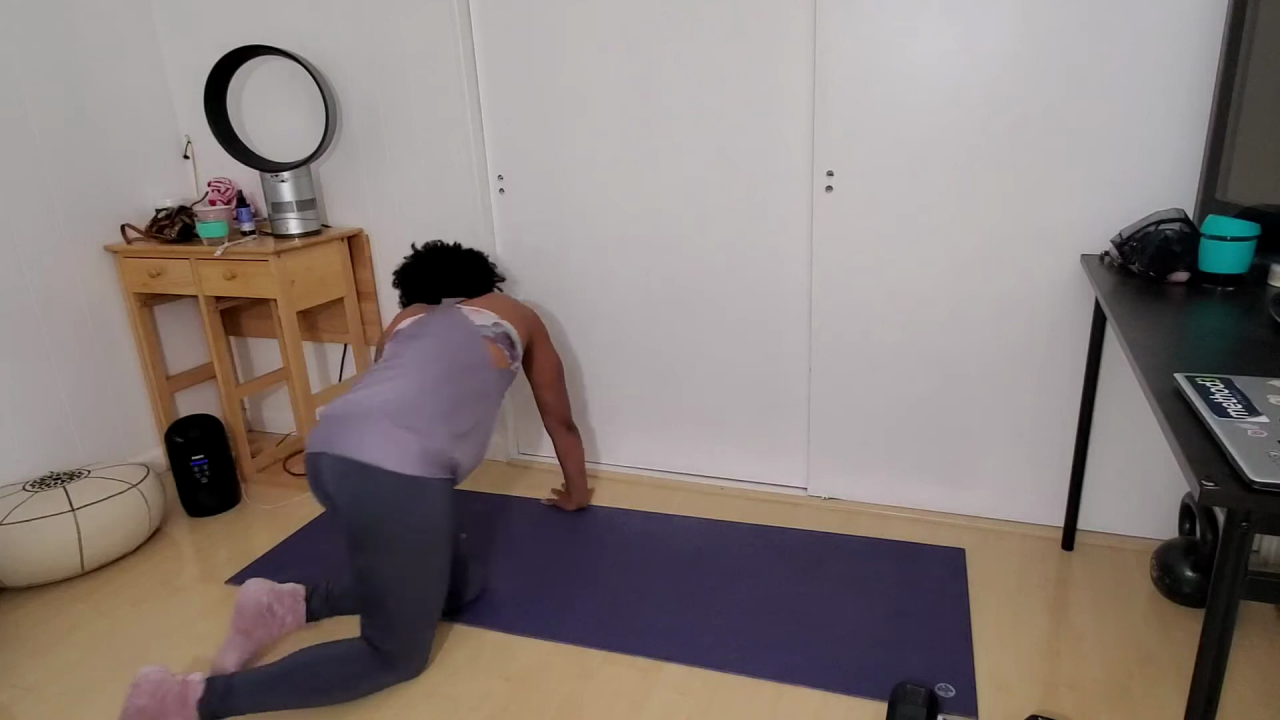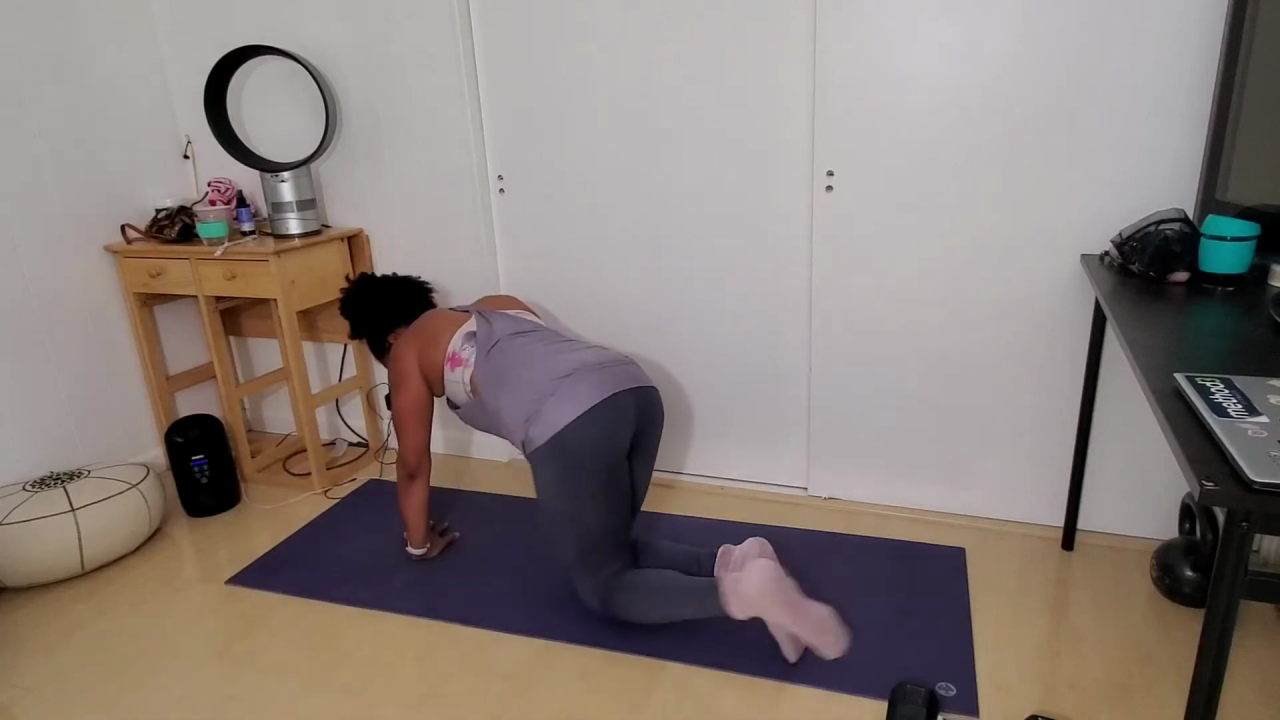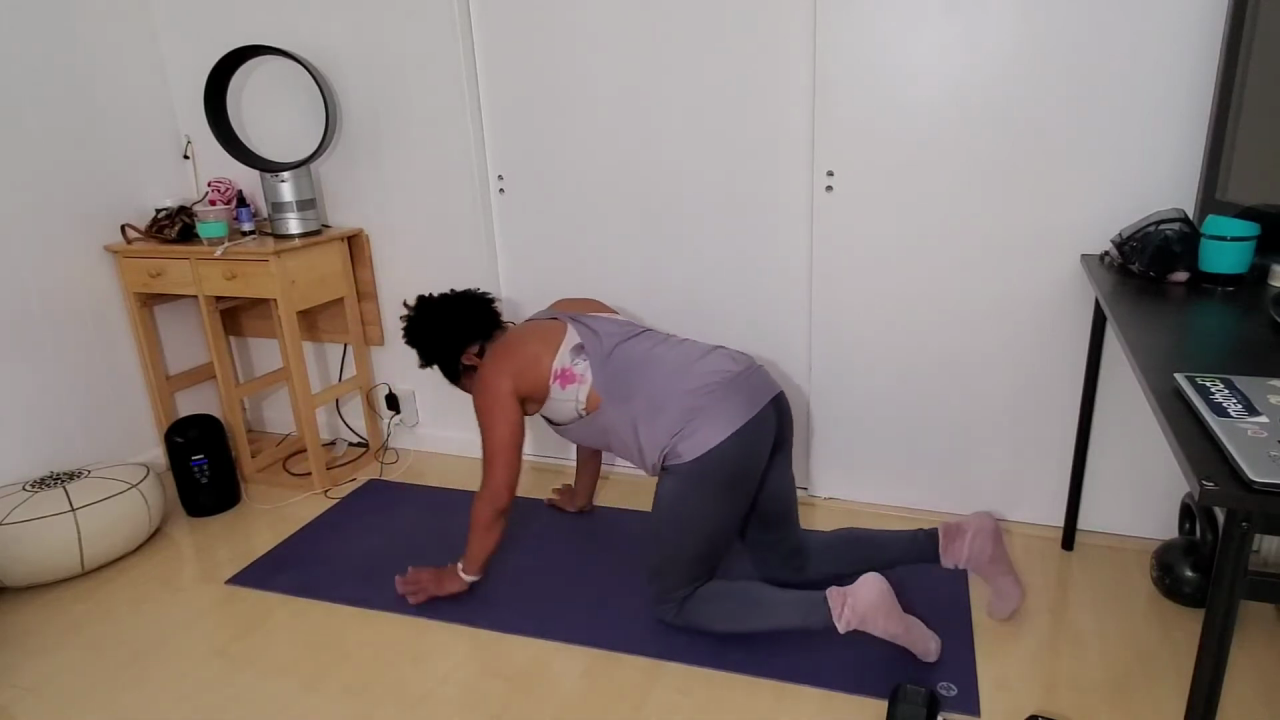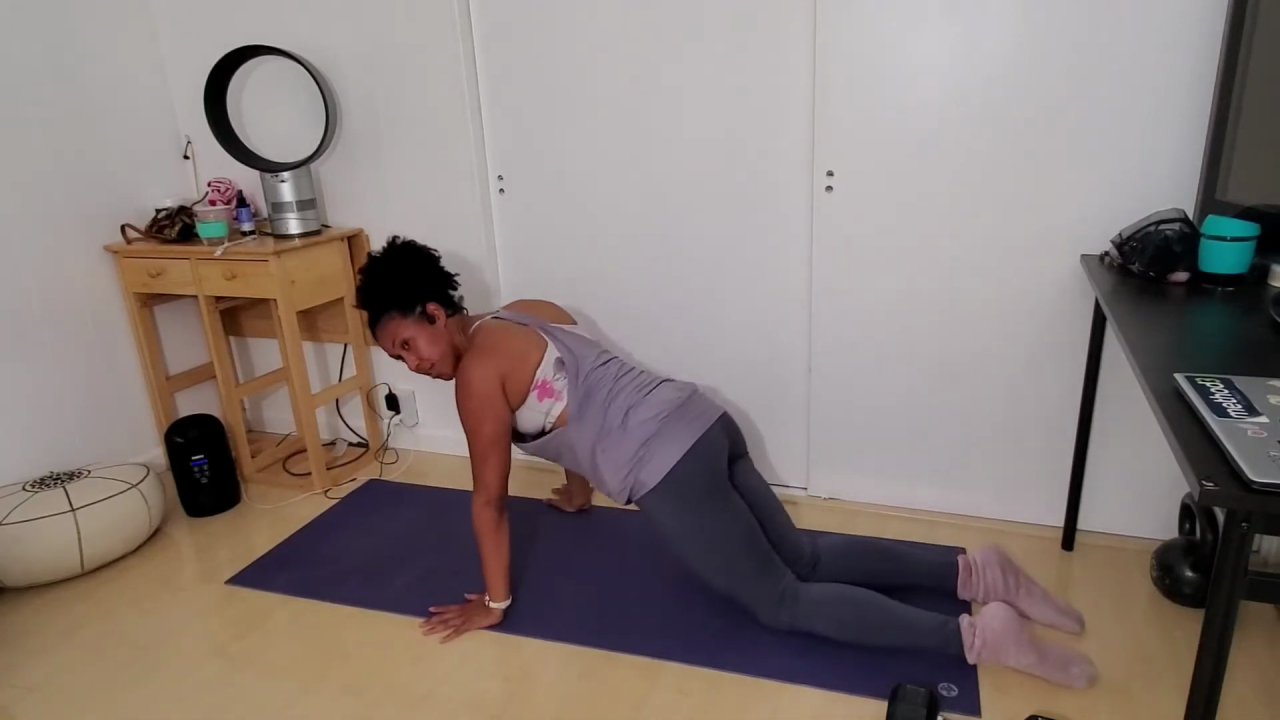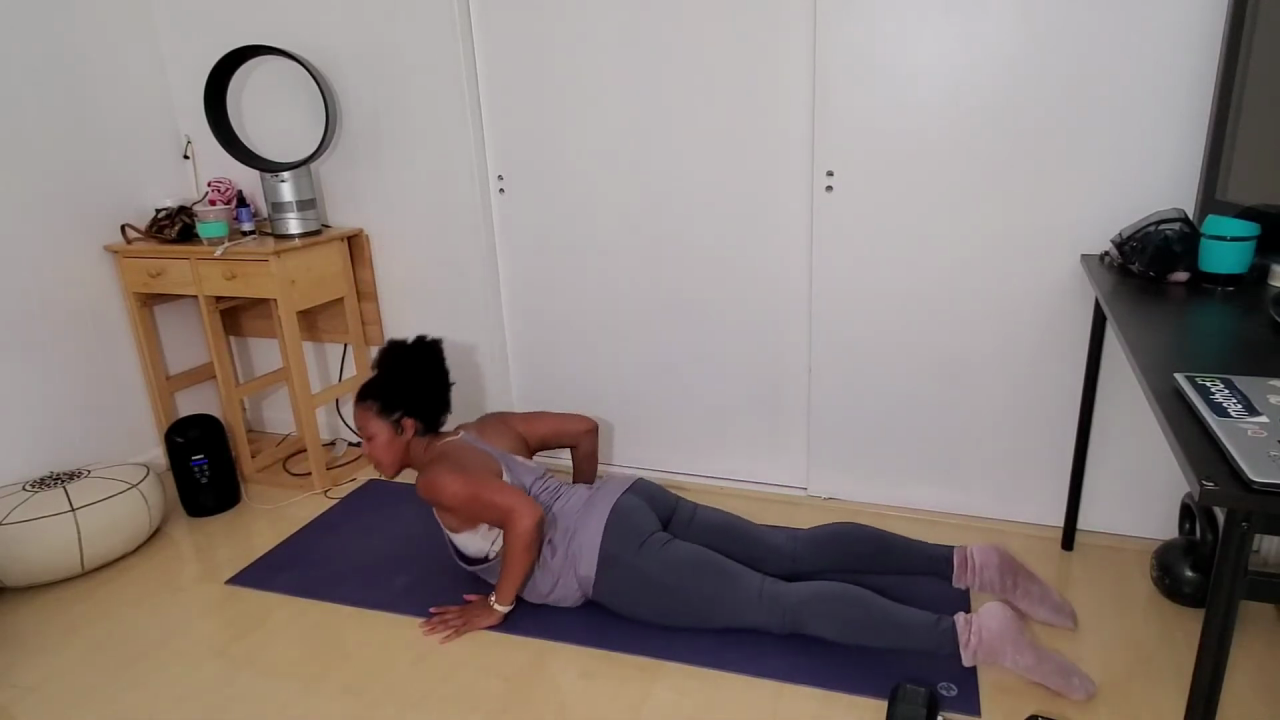
dt=1s
person 1, frame 1
left shoulder: (401, 322)
right shoulder: (516, 316)
right elbow: (560, 418)
right wrist: (576, 489)
left hip: (328, 449)
right hip: (396, 467)
left knee: (456, 585)
right knee: (396, 654)
left ankle: (292, 603)
person 1, frame 2
left shoulder: (409, 348)
right shoulder: (500, 303)
left elbow: (414, 466)
left wrist: (420, 540)
right wrist: (563, 498)
left hip: (571, 419)
right hip: (631, 389)
left knee: (605, 590)
right knee: (599, 550)
left ankle: (747, 590)
right ankle: (733, 562)
person 1, frame 3
left shoulder: (498, 371)
right shoulder: (564, 315)
left elbow: (496, 497)
left wrist: (461, 575)
right wrist: (581, 495)
left hip: (711, 438)
right hip: (754, 395)
left knee: (675, 600)
right knee: (787, 561)
left ankle: (846, 606)
right ankle: (958, 540)
person 1, frame 4
left shoulder: (477, 372)
right shoulder: (528, 312)
left elbow: (490, 499)
left wrist: (494, 603)
right wrist: (581, 488)
left hip: (666, 470)
right hip: (700, 426)
left knee: (785, 601)
right knee: (803, 558)
left ankle: (976, 636)
right ankle: (974, 573)
person 1, frame 5
left shoulder: (437, 479)
right shoulder: (486, 429)
left elbow: (526, 514)
right elbow: (585, 427)
left wrist: (497, 605)
left hip: (615, 558)
right hip: (631, 503)
left knee: (780, 605)
right knee: (796, 553)
left ankle: (972, 635)
right ankle: (969, 563)
